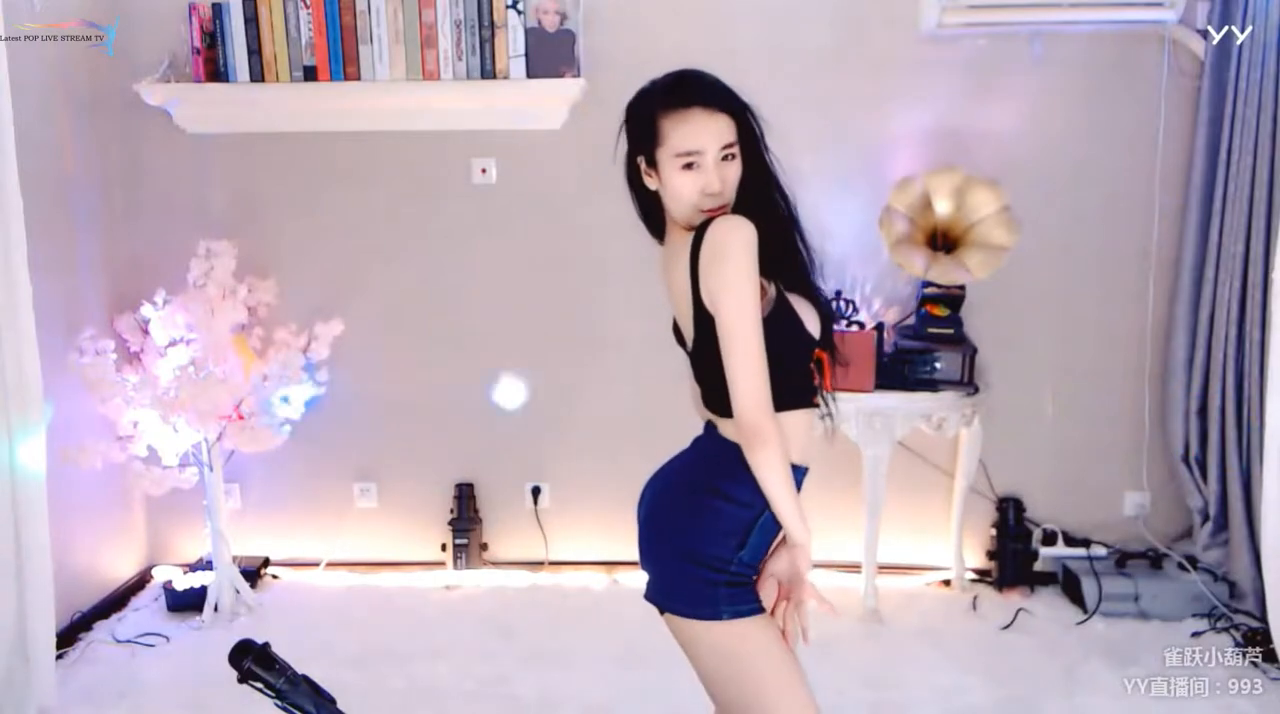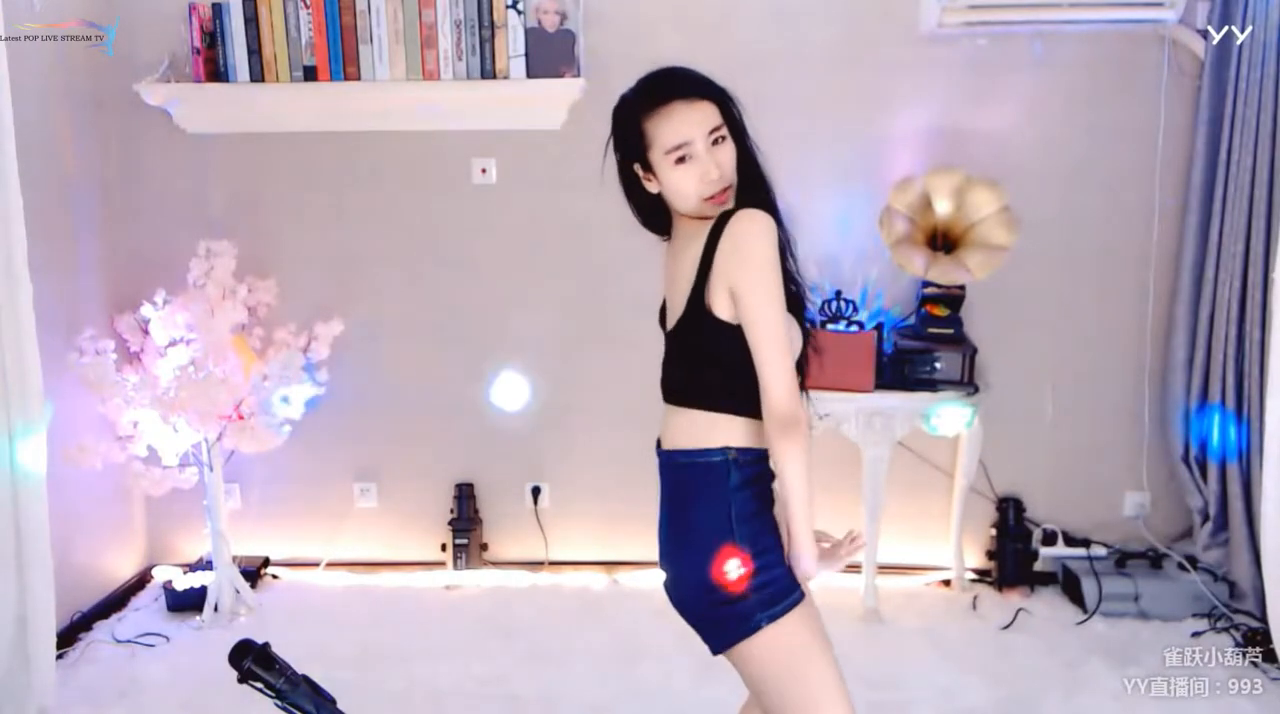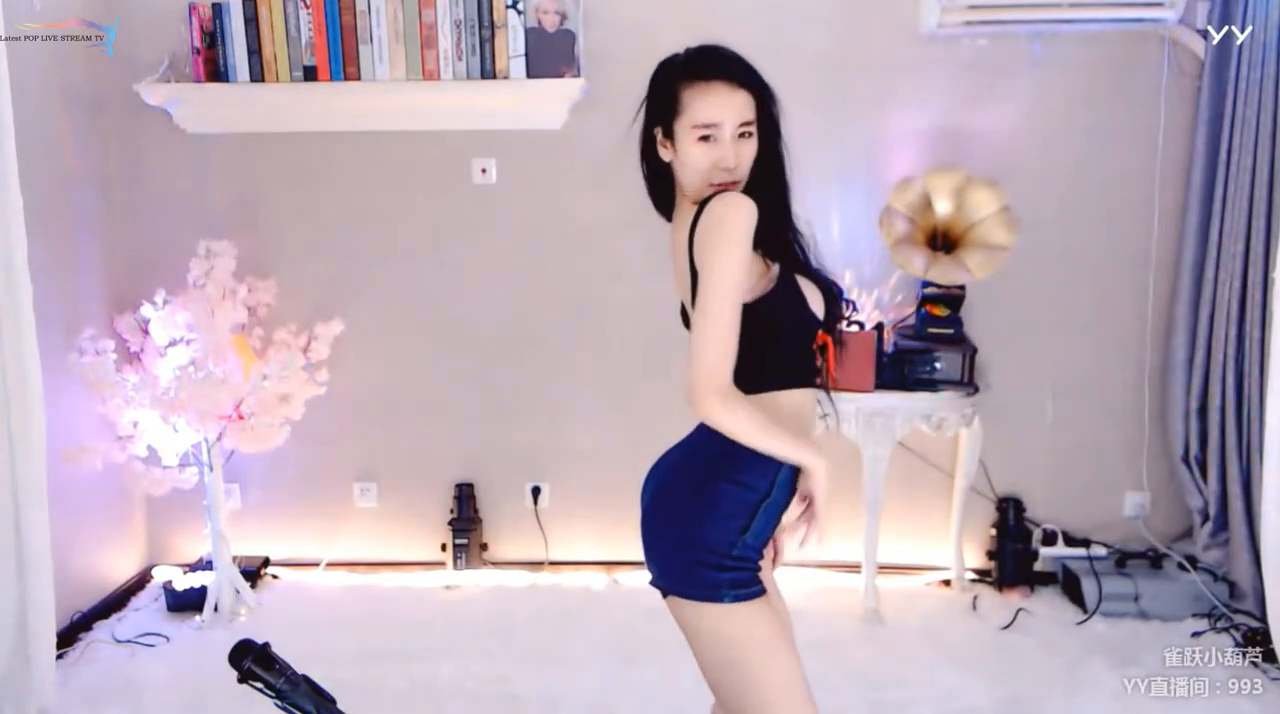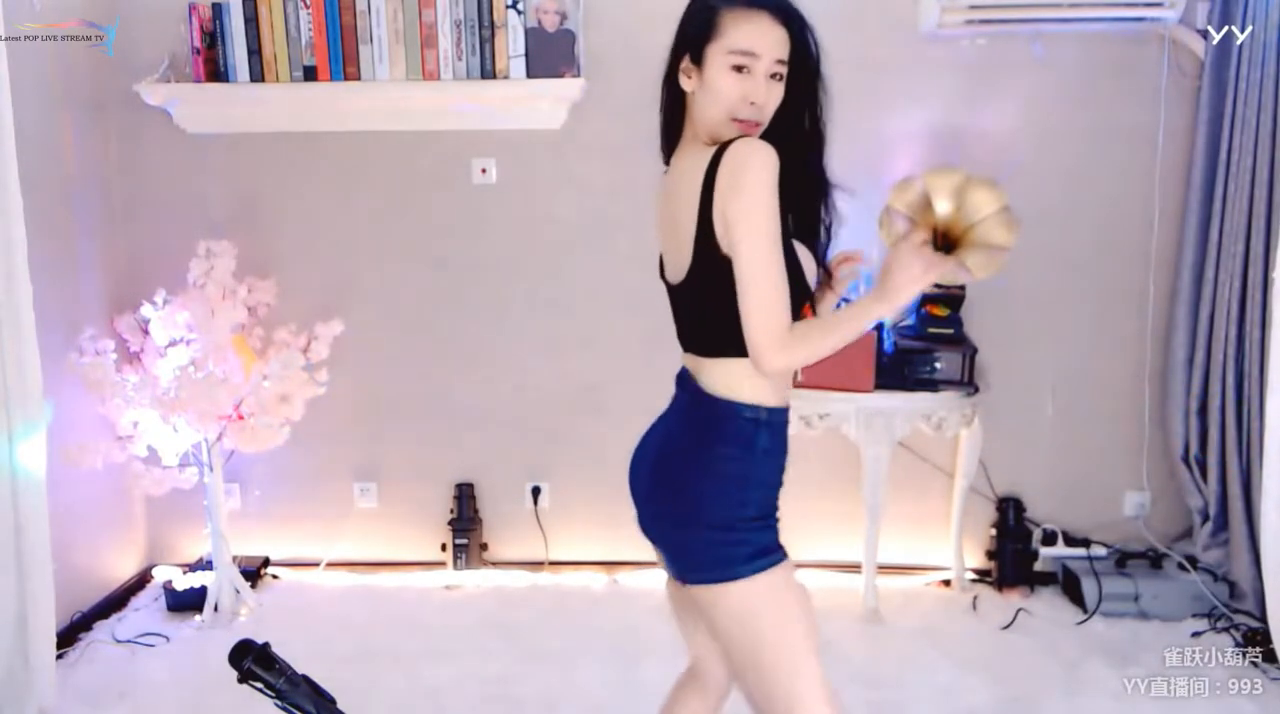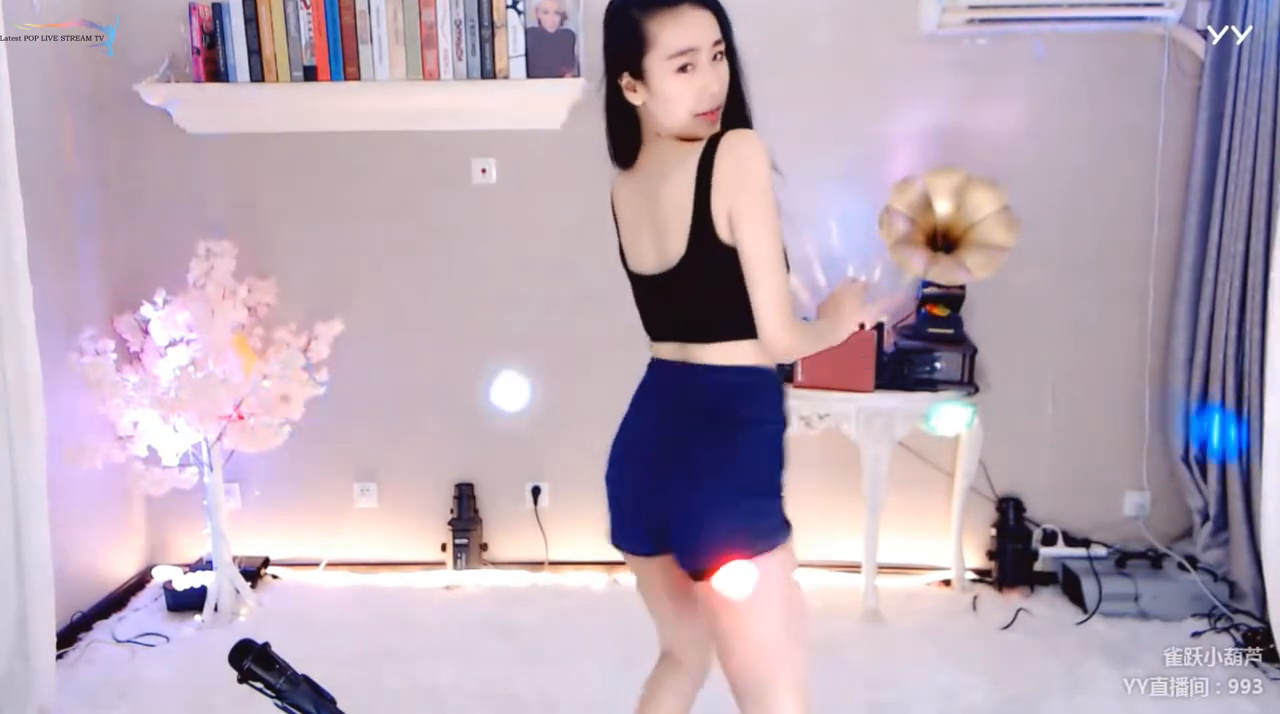
dt=1s
person 1, frame 1
left shoulder: (684, 245)
right shoulder: (731, 236)
right elbow: (755, 421)
right wrist: (799, 536)
left hip: (701, 503)
right hip: (710, 529)
person 1, frame 2
left shoulder: (688, 239)
right shoulder: (748, 229)
right elbow: (783, 410)
right wrist: (803, 543)
left hip: (707, 499)
right hip: (723, 511)
person 1, frame 3
left shoulder: (705, 226)
right shoulder: (733, 217)
right elbow: (711, 397)
right wrist: (813, 464)
left hip: (716, 504)
right hip: (712, 522)
person 1, frame 4
left shoulder: (681, 172)
right shoulder: (750, 161)
right elbow: (773, 350)
left wrist: (826, 288)
right wrist: (886, 297)
left hip: (678, 456)
right hip: (719, 477)
person 1, frame 5
left shoulder: (625, 182)
right shoulder: (735, 154)
right elbow: (778, 336)
right wrist: (834, 322)
left hip: (645, 446)
right hip: (726, 457)
left knee: (683, 656)
